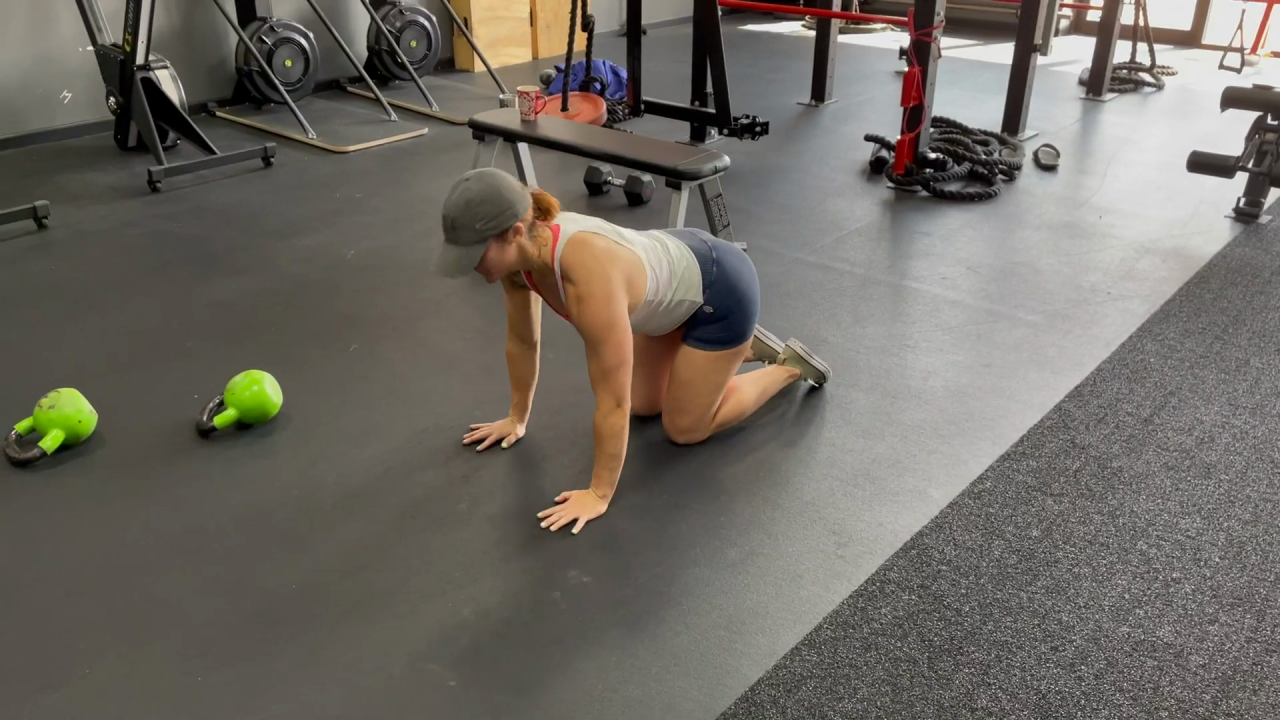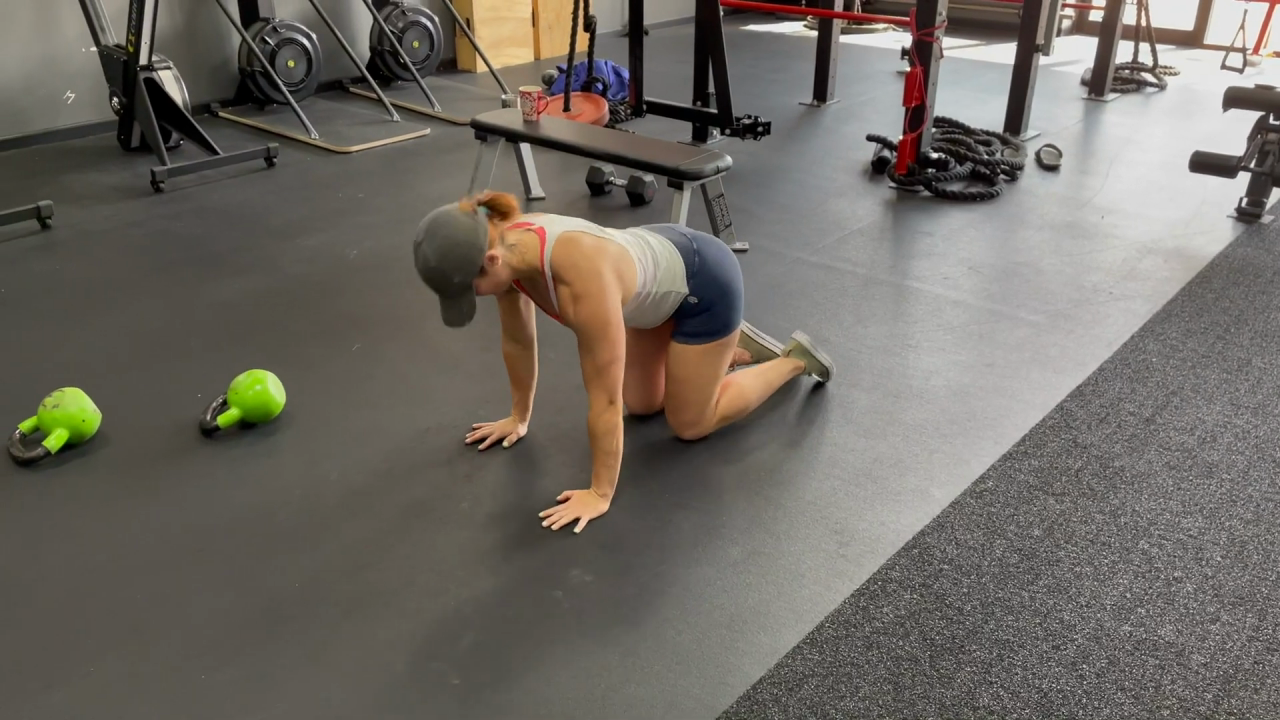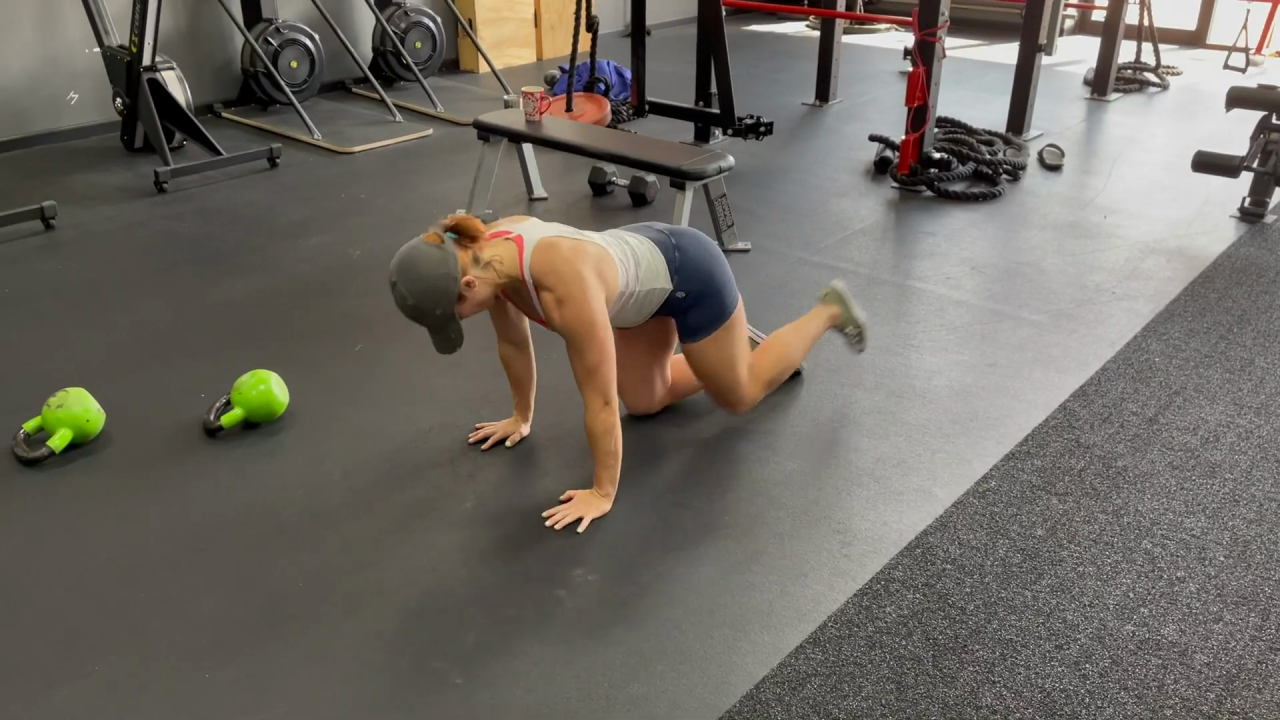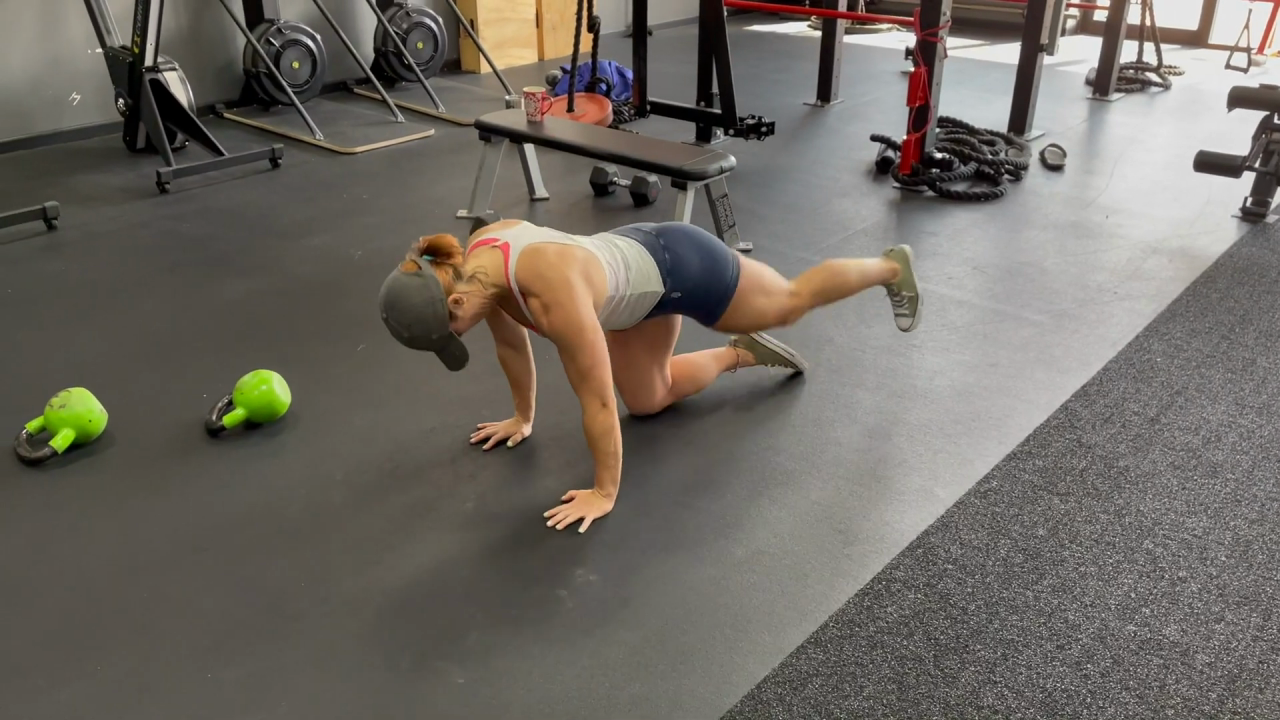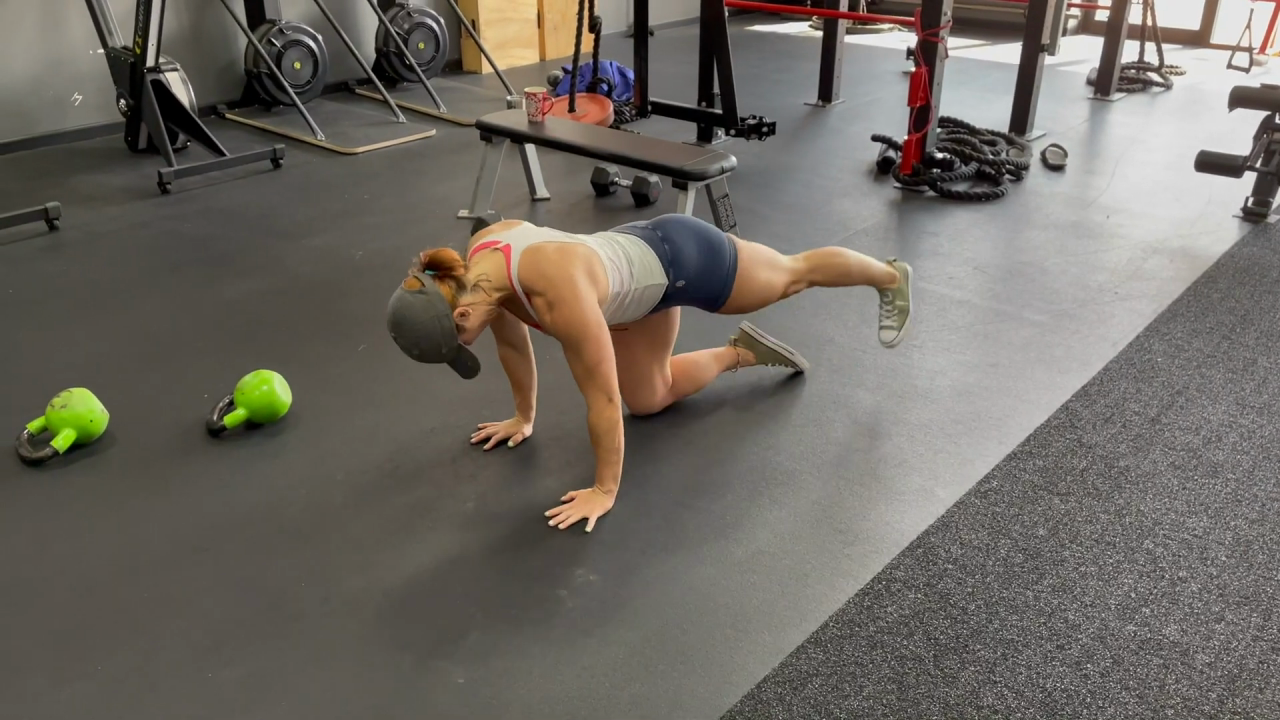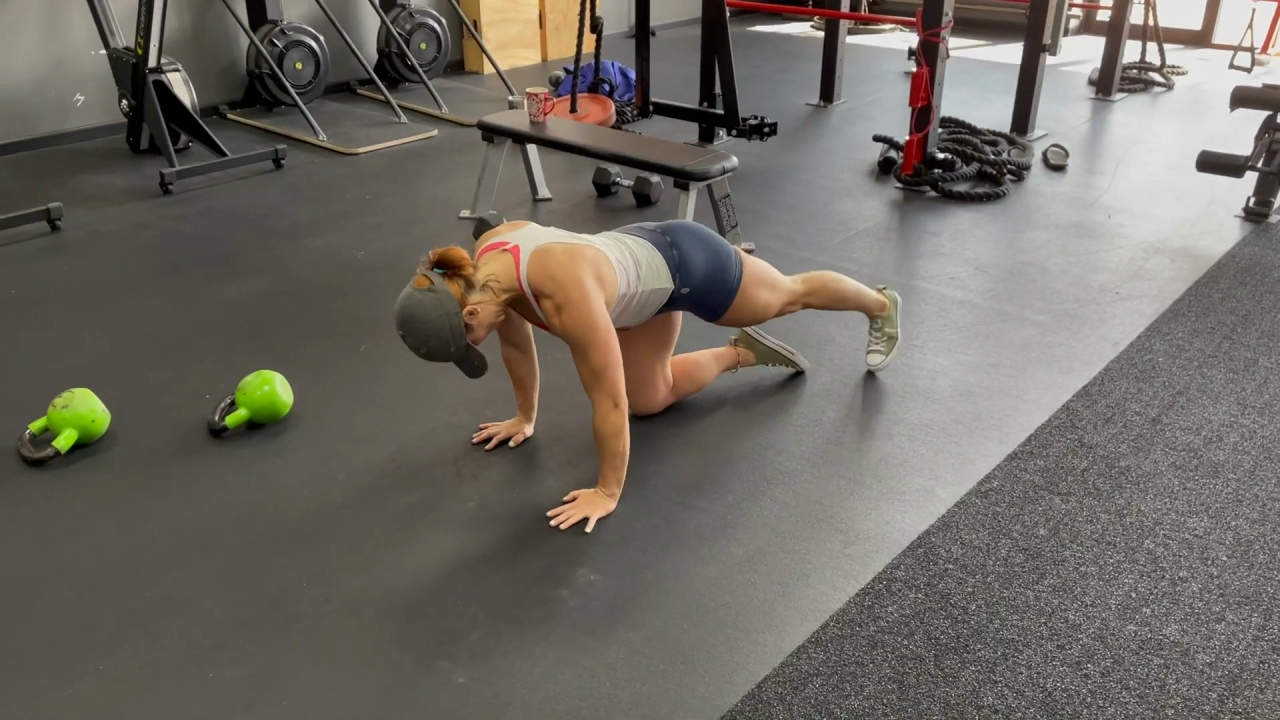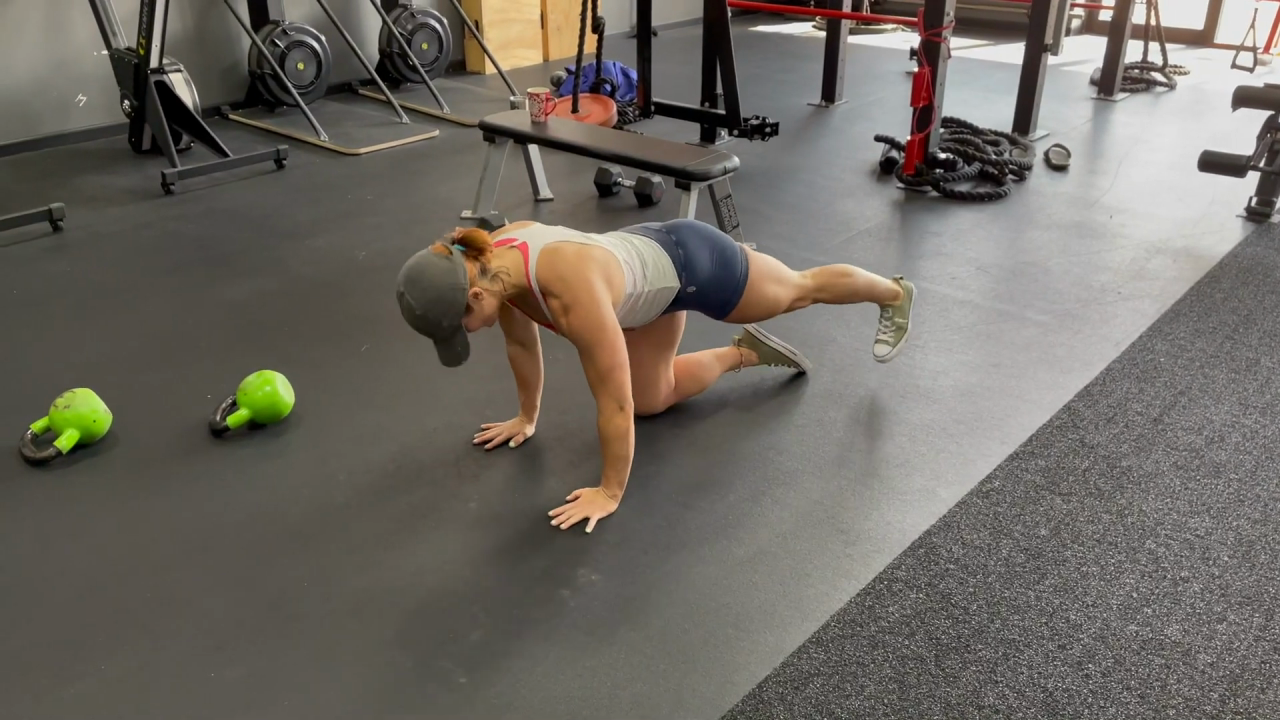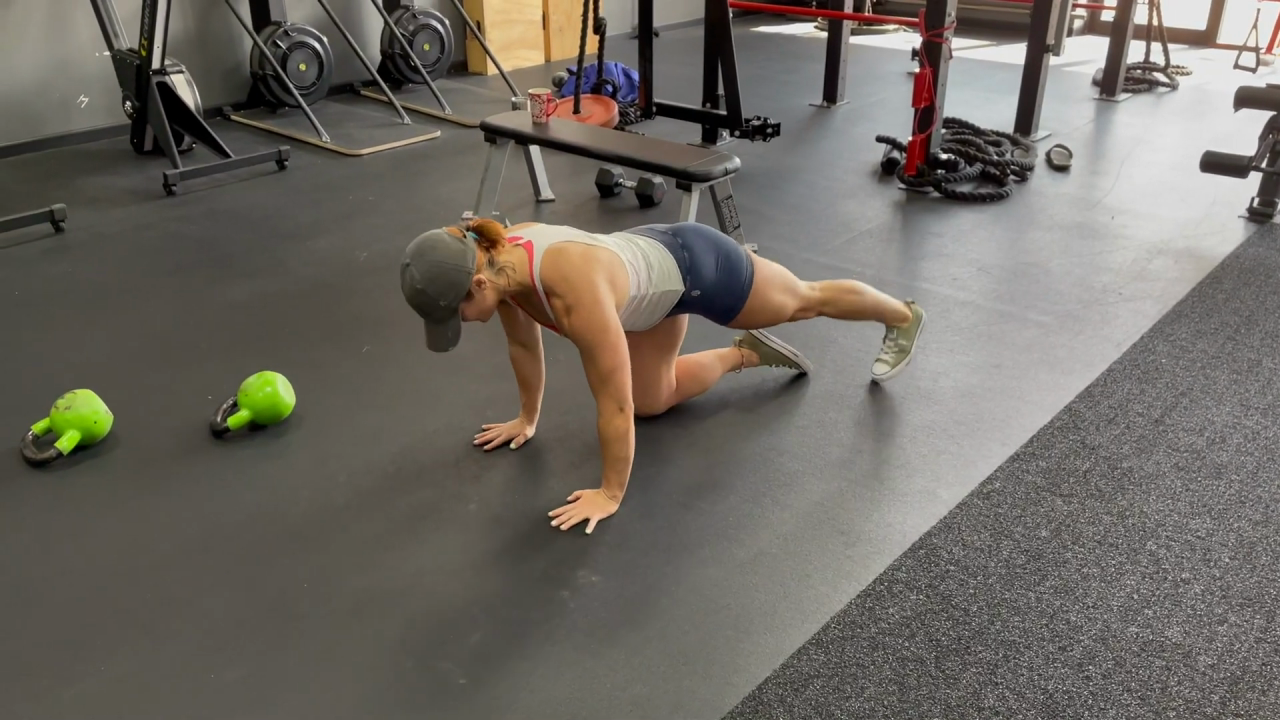
dt=0.2s
person 1, frame 1
left shoulder: (590, 279)
right shoulder: (519, 248)
left elbow: (612, 401)
right elbow: (522, 340)
left wrist: (599, 494)
right wrist: (517, 417)
left hip: (721, 289)
right hip: (677, 269)
left knee: (684, 428)
right knee: (644, 405)
left ankle: (790, 367)
right ankle: (744, 347)
person 1, frame 2
left shoulder: (581, 278)
right shoulder: (501, 247)
left elbow: (605, 398)
right elbow: (517, 341)
left wrist: (599, 493)
right wrist: (519, 417)
left hip: (704, 280)
right hip: (662, 262)
left knee: (688, 425)
right knee: (642, 403)
left ankle: (793, 361)
right ankle: (738, 349)
person 1, frame 3
left shoulder: (563, 286)
right shoulder: (480, 258)
left elbow: (600, 399)
right elbow: (513, 342)
left wrist: (602, 493)
right wrist: (521, 417)
left hip: (688, 273)
right hip: (645, 258)
left knee: (739, 394)
right knee: (643, 401)
left ankle: (828, 312)
right ankle: (734, 346)
person 1, frame 4
left shoulder: (551, 293)
right shoulder: (474, 265)
left elbow: (598, 402)
right elbow: (511, 342)
left wrist: (604, 493)
right wrist: (522, 417)
left hip: (682, 269)
right hip: (637, 256)
left knee: (793, 299)
right knee: (647, 401)
left ankle: (889, 268)
right ankle: (738, 353)
person 1, frame 5
left shoulder: (557, 294)
right shoulder: (476, 269)
left elbow: (602, 398)
right elbow: (513, 343)
left wrist: (604, 491)
right wrist: (523, 417)
left hip: (682, 259)
right hip: (638, 262)
left knee: (795, 275)
right knee: (647, 399)
left ankle: (889, 276)
right ankle: (740, 353)
person 1, frame 6
left shoulder: (565, 295)
right shoulder: (482, 267)
left elbow: (608, 401)
right elbow: (516, 343)
left wrist: (608, 492)
right wrist: (524, 417)
left hip: (687, 265)
right hip: (641, 260)
left knee: (791, 294)
right knee: (649, 400)
left ankle: (880, 304)
right ankle: (742, 352)
person 1, frame 7
left shoulder: (573, 293)
right shoulder: (490, 263)
left elbow: (614, 402)
right elbow: (522, 342)
left wrist: (609, 493)
right wrist: (526, 417)
left hip: (691, 264)
right hip: (647, 259)
left knee: (800, 290)
right knee: (652, 400)
left ankle: (894, 294)
right ankle: (745, 352)
person 1, frame 8
left shoulder: (576, 292)
right shoulder: (496, 260)
left elbow: (614, 404)
right elbow: (523, 343)
left wrist: (610, 494)
right wrist: (527, 418)
left hip: (695, 267)
right hip: (648, 261)
left knee: (806, 301)
right knee: (652, 401)
left ankle: (902, 315)
right ankle: (745, 353)
